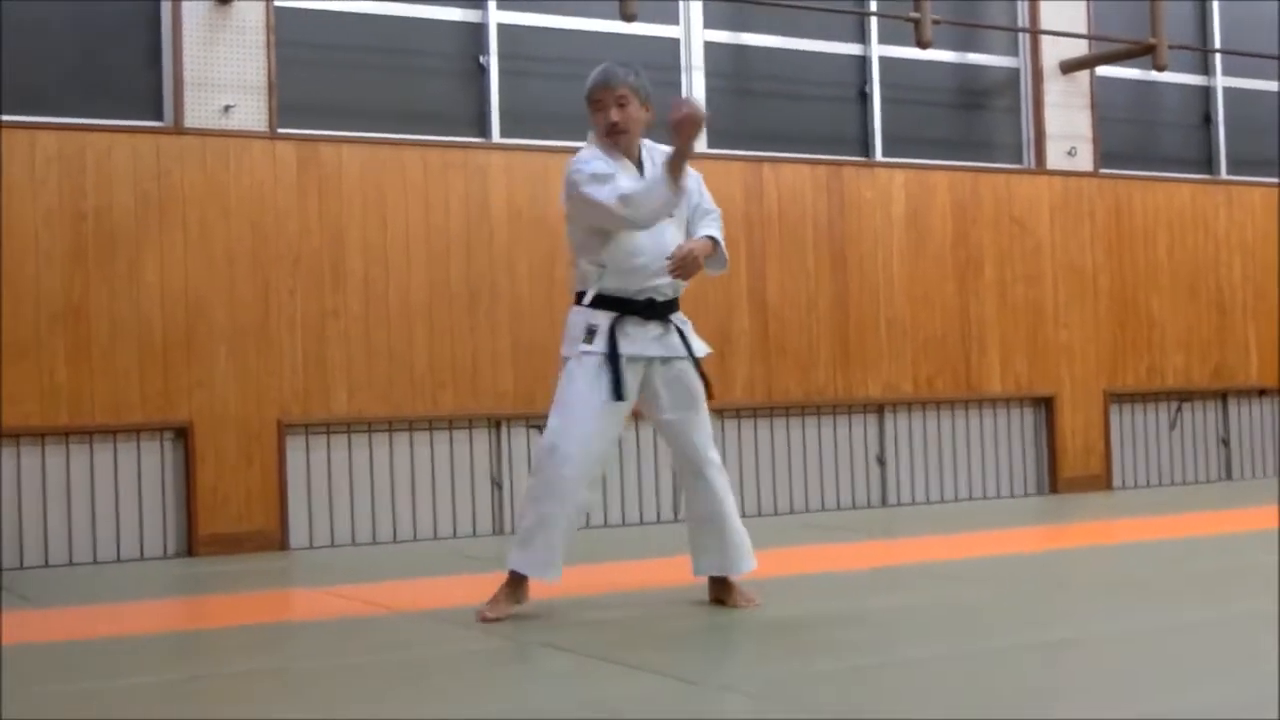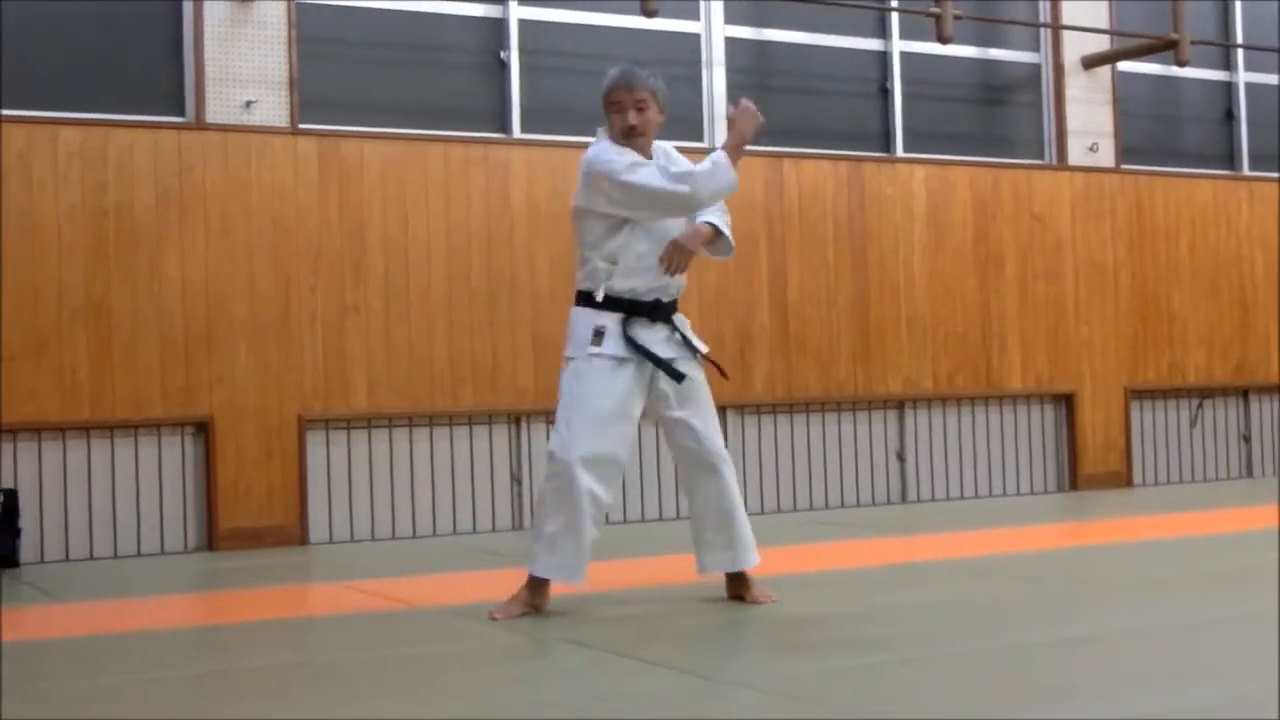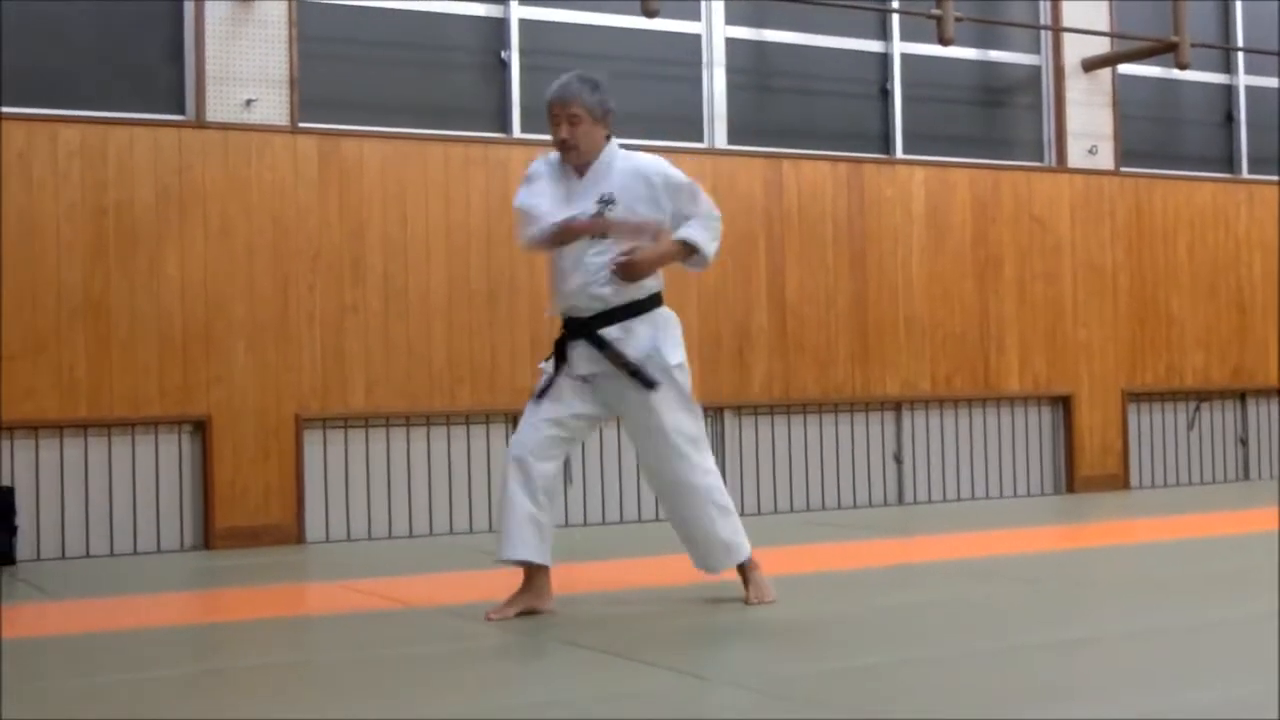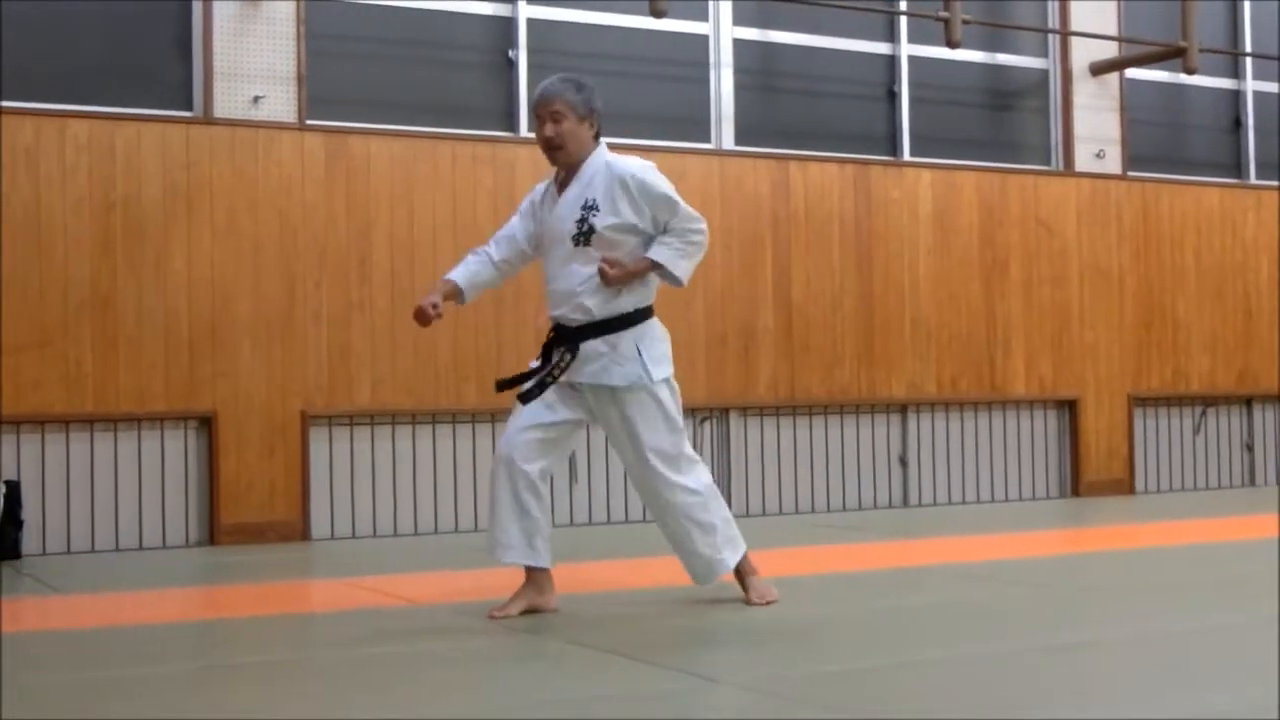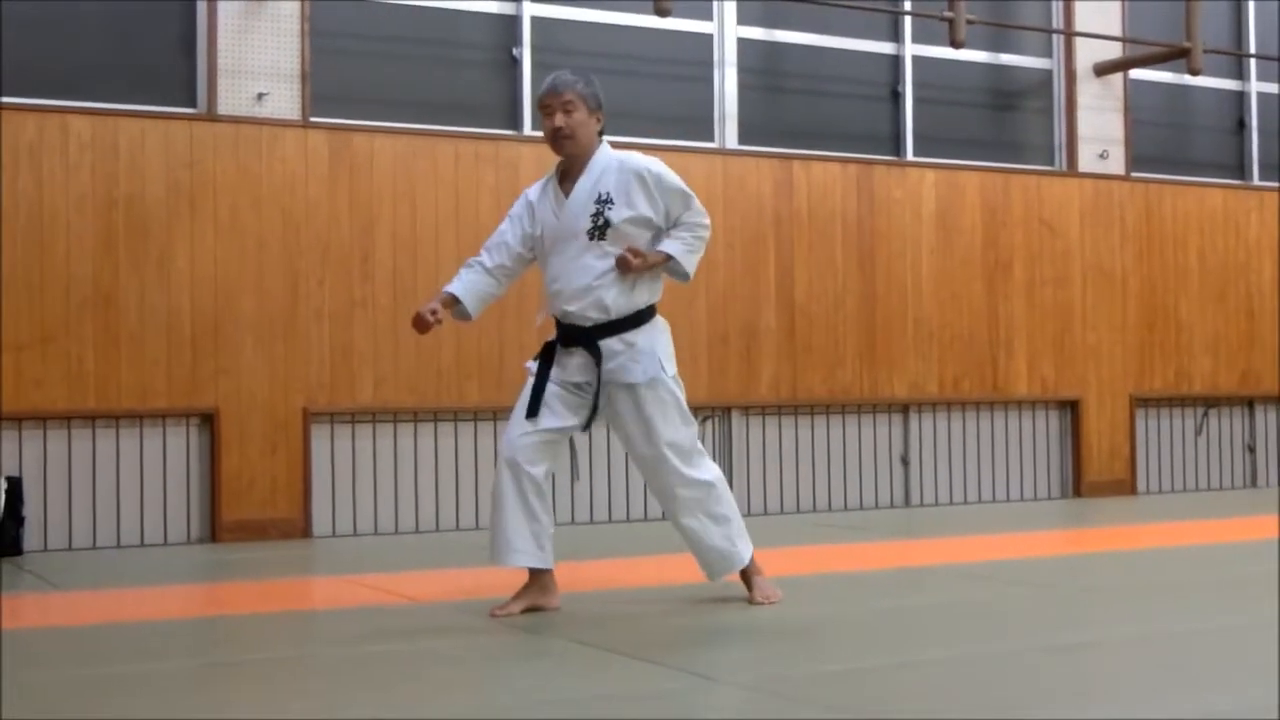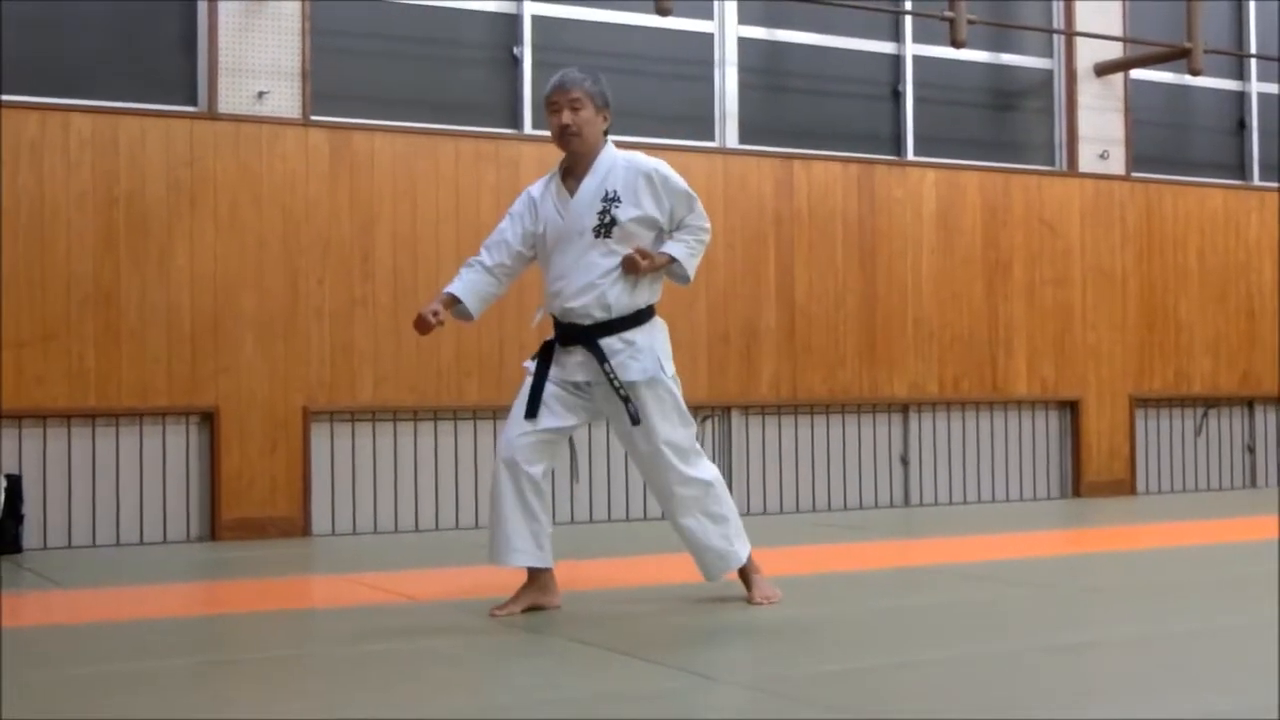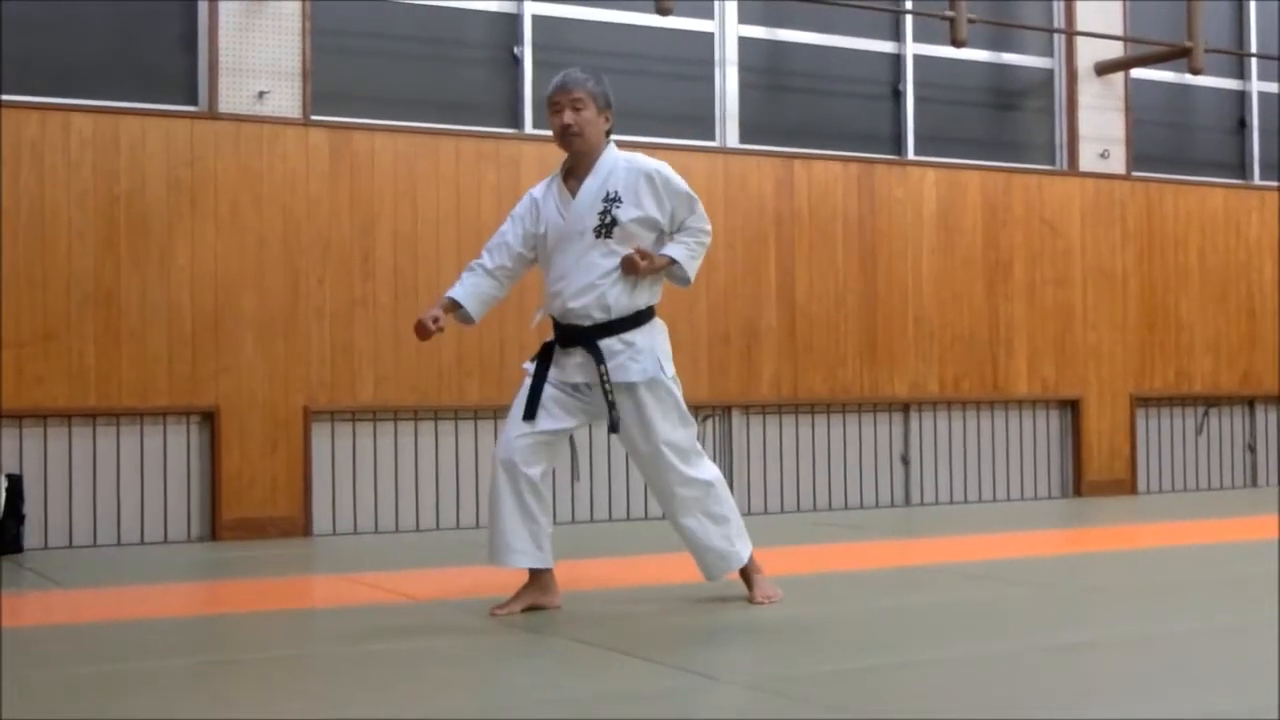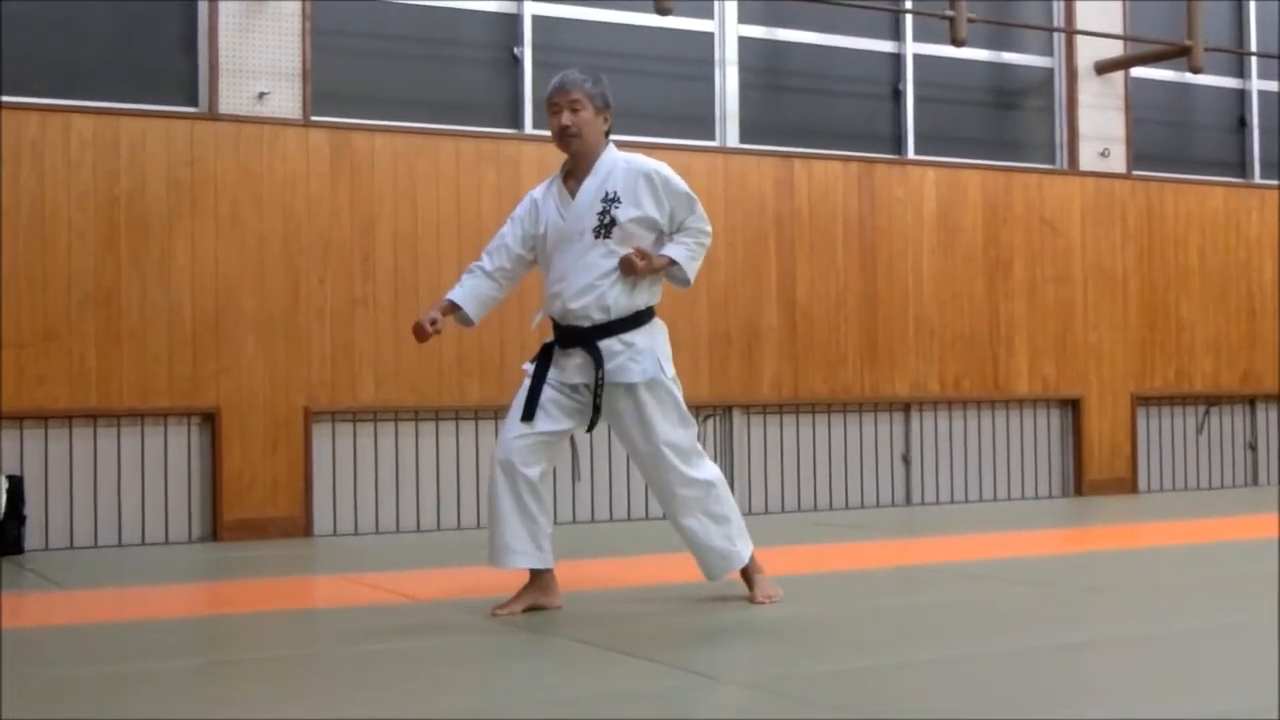
dt=0.2s
person 1, frame 1
left shoulder: (663, 160)
right shoulder: (586, 169)
left elbow: (707, 220)
right elbow: (640, 209)
left wrist: (702, 247)
right wrist: (683, 148)
left hip: (664, 331)
right hip: (602, 333)
left knee: (700, 457)
right knee: (569, 454)
left ankle: (722, 577)
right ankle: (519, 580)
person 1, frame 2
left shoulder: (668, 159)
right shoulder: (600, 163)
left elbow: (712, 207)
right elbow: (694, 191)
left wrist: (696, 236)
right wrist: (736, 140)
left hip: (664, 331)
right hip: (604, 333)
left knee: (705, 452)
right knee: (585, 455)
left ankle: (736, 572)
right ankle: (539, 583)
person 1, frame 3
left shoulder: (644, 171)
right shoulder: (546, 173)
left elbow: (706, 219)
right elbow: (540, 227)
left wrist: (662, 250)
right wrist: (588, 224)
left hip: (640, 339)
right hip: (579, 345)
left knee: (678, 461)
right knee: (529, 453)
left ankle: (745, 566)
right ankle: (535, 583)
person 1, frame 4
left shoulder: (628, 175)
right shoulder: (543, 197)
left elbow: (691, 231)
right elbow: (499, 253)
left wrist: (640, 268)
right wrist: (443, 292)
left hip: (627, 351)
right hip: (567, 353)
left knee: (667, 468)
right knee: (518, 454)
left ankle: (743, 568)
right ankle: (538, 583)
person 1, frame 5
left shoulder: (638, 171)
right shoulder: (536, 199)
left elbow: (695, 222)
right elbow: (494, 263)
left wrist: (659, 259)
right wrist: (443, 303)
left hip: (635, 348)
right hip: (568, 353)
left knee: (680, 463)
right knee: (520, 454)
left ankle: (749, 569)
right ankle: (540, 582)
person 1, frame 6
left shoulder: (644, 173)
right shoulder: (537, 197)
left elbow: (696, 225)
right elbow: (494, 262)
left wrist: (664, 260)
right wrist: (444, 303)
left hip: (634, 347)
right hip: (566, 353)
left knee: (678, 462)
right knee: (518, 453)
left ankle: (747, 568)
right ankle: (540, 582)
person 1, frame 7
left shoulder: (646, 174)
right shoulder: (540, 199)
left elbow: (697, 228)
right elbow: (496, 264)
left wrist: (663, 261)
right wrist: (444, 308)
left hip: (633, 348)
right hip: (565, 354)
left knee: (678, 463)
right knee: (517, 454)
left ankle: (748, 568)
right ankle: (540, 582)
person 1, frame 8
left shoulder: (645, 175)
right shoulder: (540, 200)
left elbow: (697, 228)
right elbow: (496, 266)
left wrist: (662, 262)
right wrist: (443, 311)
left hip: (633, 349)
right hip: (565, 355)
left knee: (679, 462)
right knee: (515, 455)
left ankle: (750, 567)
right ankle: (541, 582)
